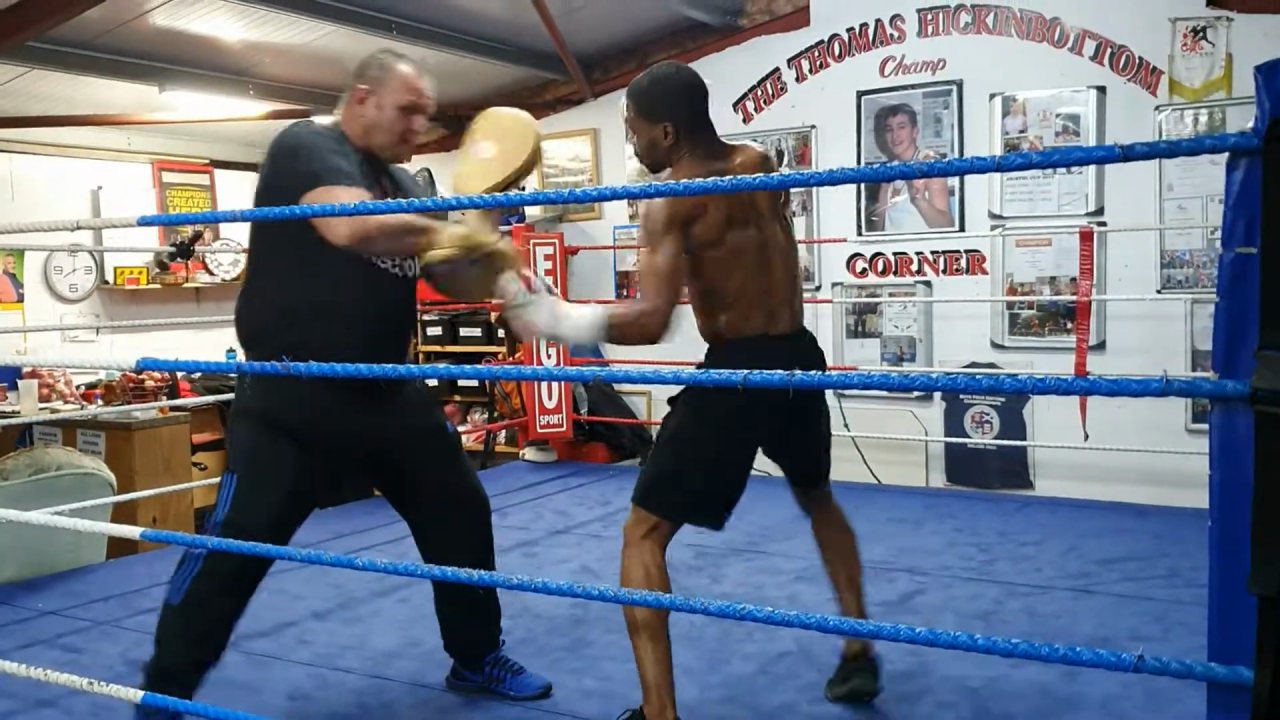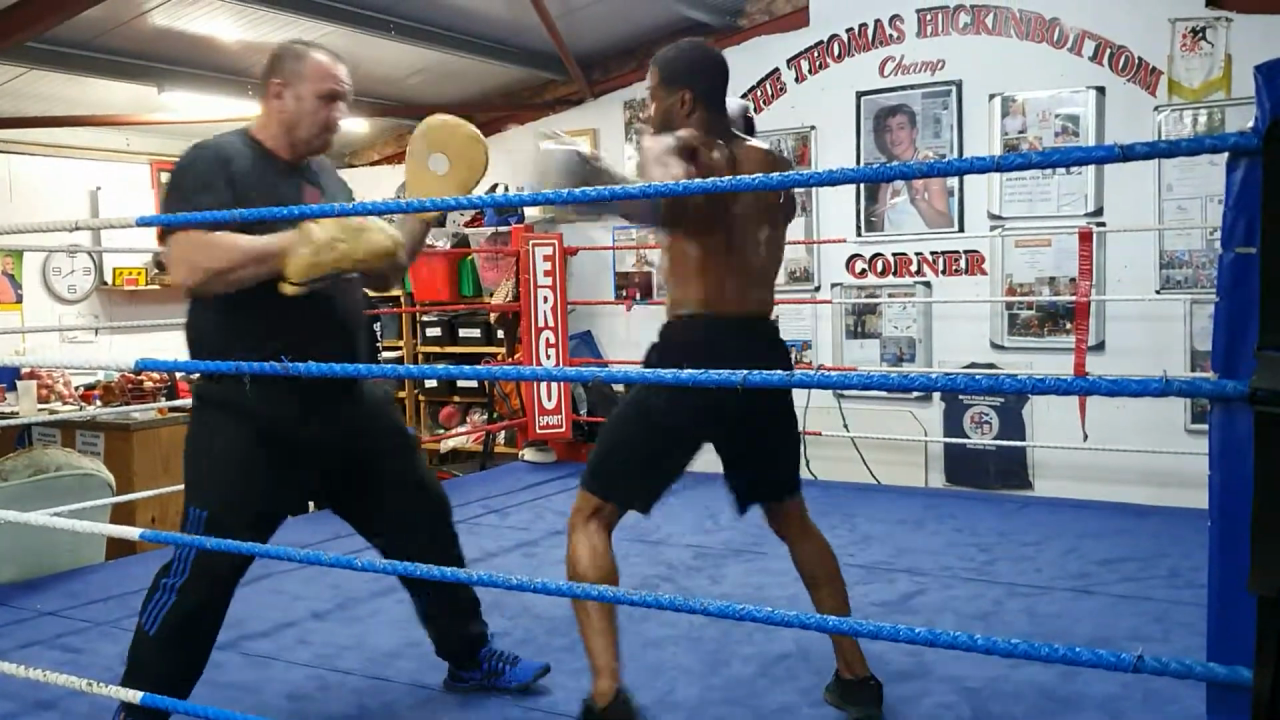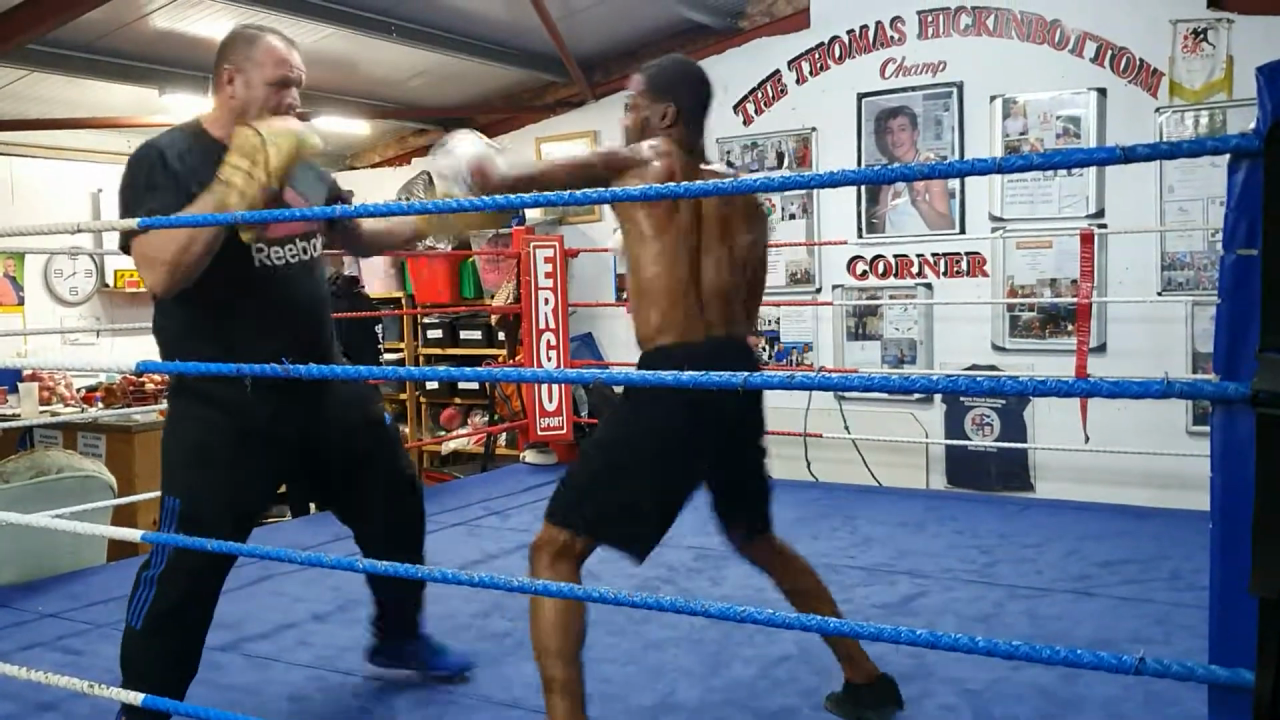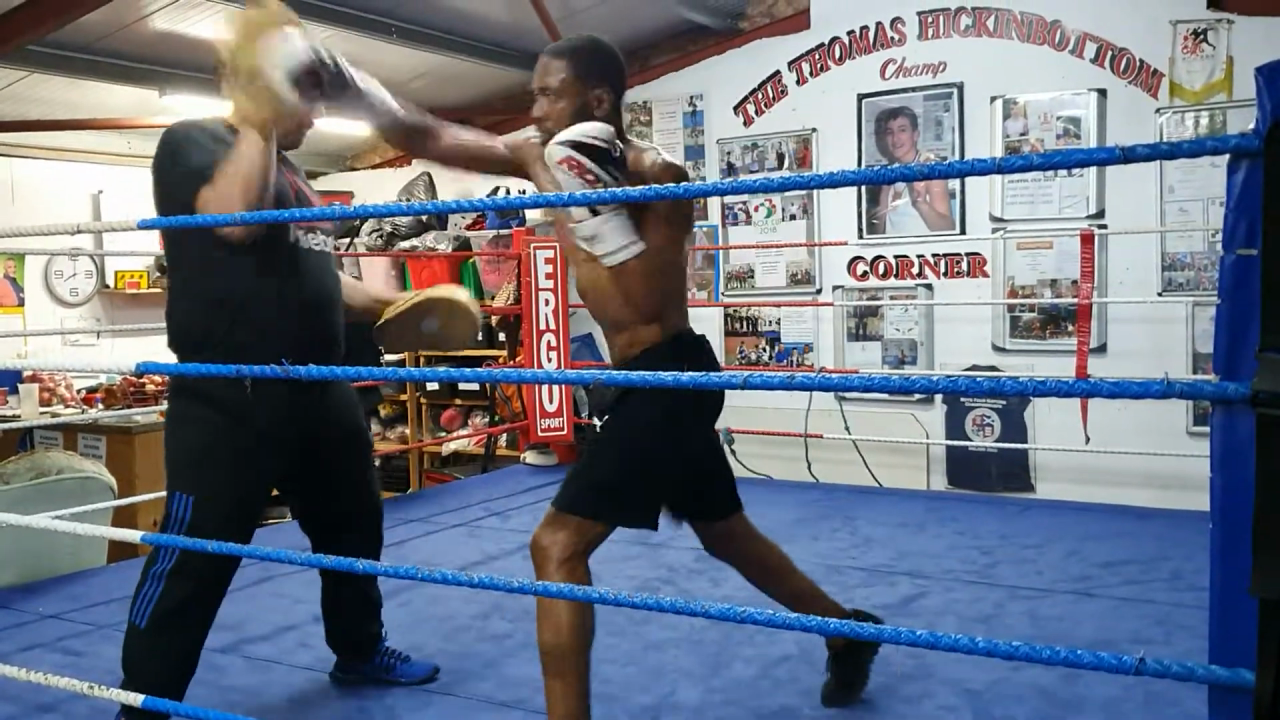
dt=0.2s
person 1, frame 1
left shoulder: (400, 181)
right shoulder: (306, 146)
right elbow: (352, 228)
left wrist: (475, 220)
right wrist: (440, 234)
left hip: (388, 391)
right hip: (294, 393)
left knee: (461, 511)
right knee: (235, 543)
left ankle: (477, 657)
person 1, frame 2
left shoulder: (327, 178)
right shoulder: (213, 164)
left elbow: (378, 273)
right elbow: (192, 266)
left wrist: (423, 215)
right wrist: (305, 244)
left hip: (343, 399)
right hip: (249, 409)
left knee: (423, 518)
right knee: (206, 565)
left ankle: (469, 655)
person 1, frame 3
left shoulder: (290, 159)
right shoulder: (165, 159)
left elbow: (361, 236)
right elbow: (158, 271)
left wrist: (438, 215)
right wrist: (235, 192)
left hip: (323, 384)
right hip: (225, 402)
left knee: (393, 498)
right knee: (186, 559)
left ankle: (399, 636)
person 1, frame 4
left shoulder: (286, 167)
right shoulder: (193, 142)
right elbow: (236, 220)
left wrist: (391, 305)
right wrist: (258, 124)
left hip: (319, 389)
right hip: (228, 397)
left knee: (354, 522)
right knee: (195, 556)
left ankle: (360, 651)
person 2, frame 1
left shoulder: (669, 201)
right shoulder: (760, 166)
left elbow: (649, 322)
left wrist: (555, 318)
left hip: (737, 376)
right hip: (799, 363)
left knee: (643, 534)
right knee: (817, 502)
right ankle: (858, 652)
person 2, frame 2
left shoulder: (674, 147)
right shoulder: (772, 163)
left elbow: (668, 197)
left wrist: (590, 180)
left hip: (691, 354)
right hip: (760, 353)
left knee: (589, 516)
right knee: (789, 515)
person 2, frame 3
left shoulder: (639, 161)
right shoulder: (739, 192)
left elbow: (511, 181)
right elbow: (741, 298)
left wrist: (472, 163)
left hip: (671, 386)
right hip: (733, 374)
left knee: (553, 555)
right knee: (758, 544)
person 2, frame 4
left shoulder: (660, 176)
right shoulder: (547, 154)
left elbow: (655, 304)
right elbow: (439, 138)
left wrist: (599, 208)
right wrist: (354, 86)
left hip: (671, 378)
right hip: (644, 381)
left knee: (557, 548)
right knee: (724, 533)
right ankle: (845, 630)
